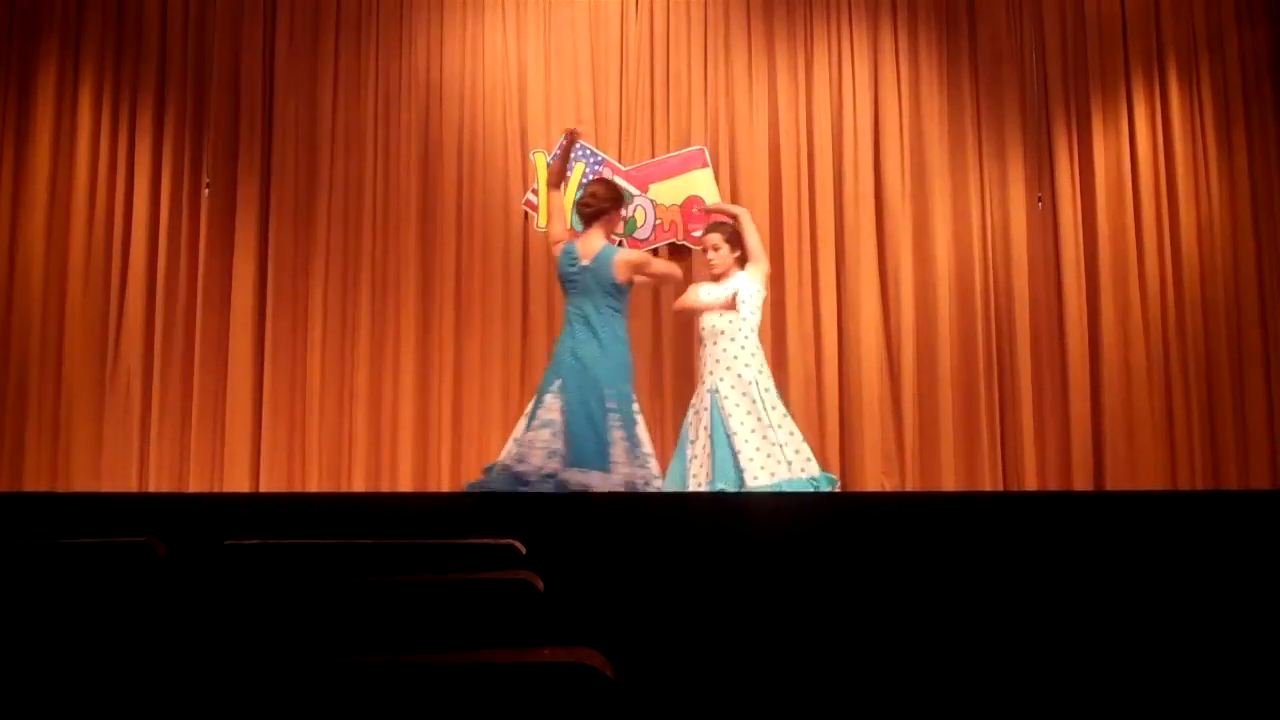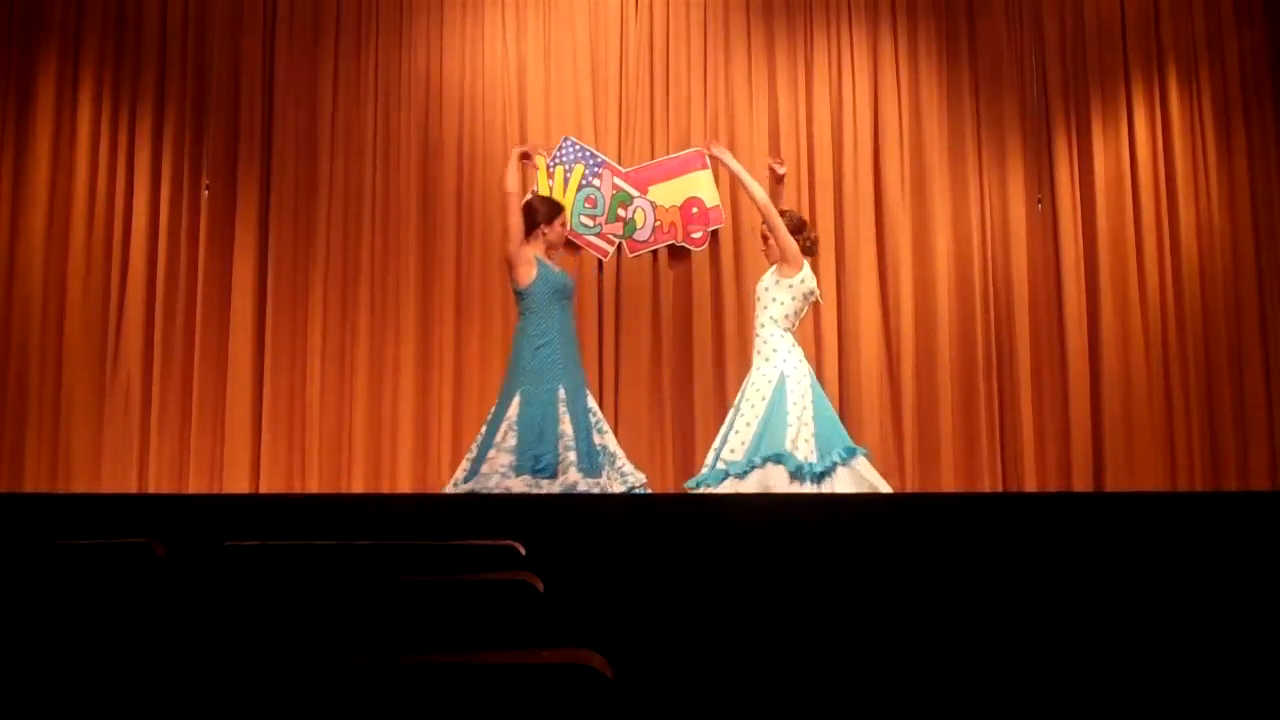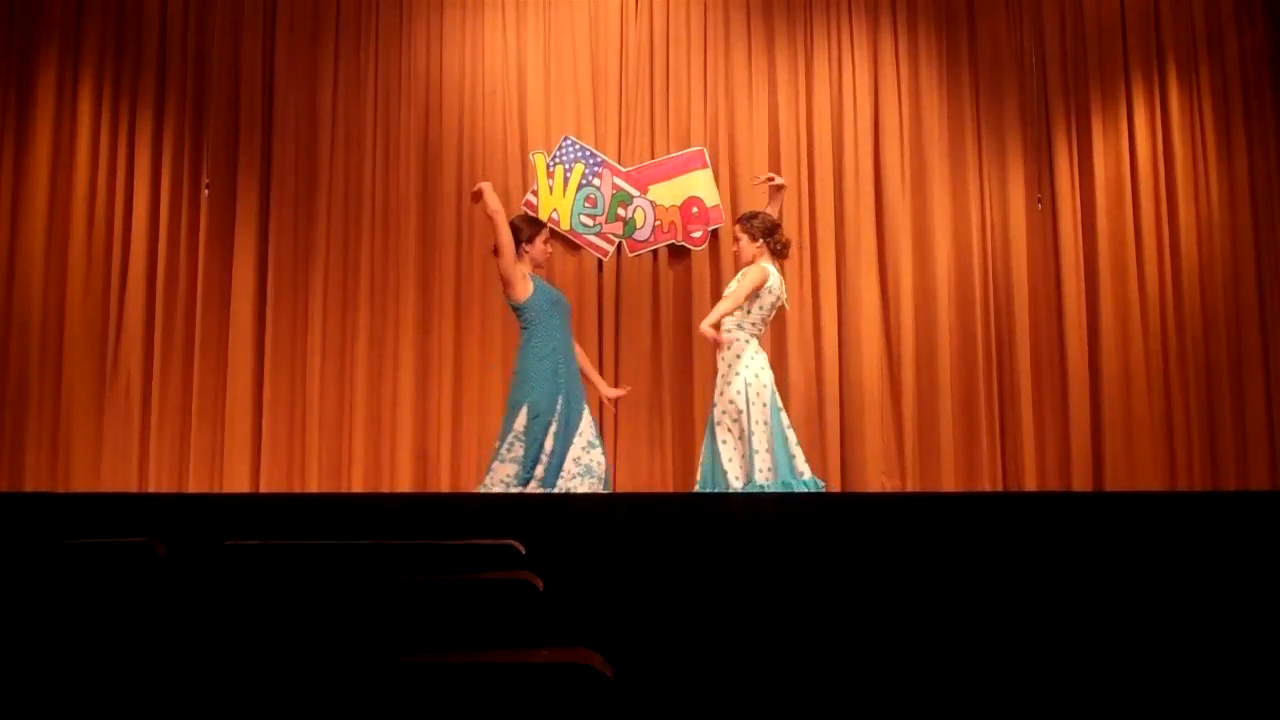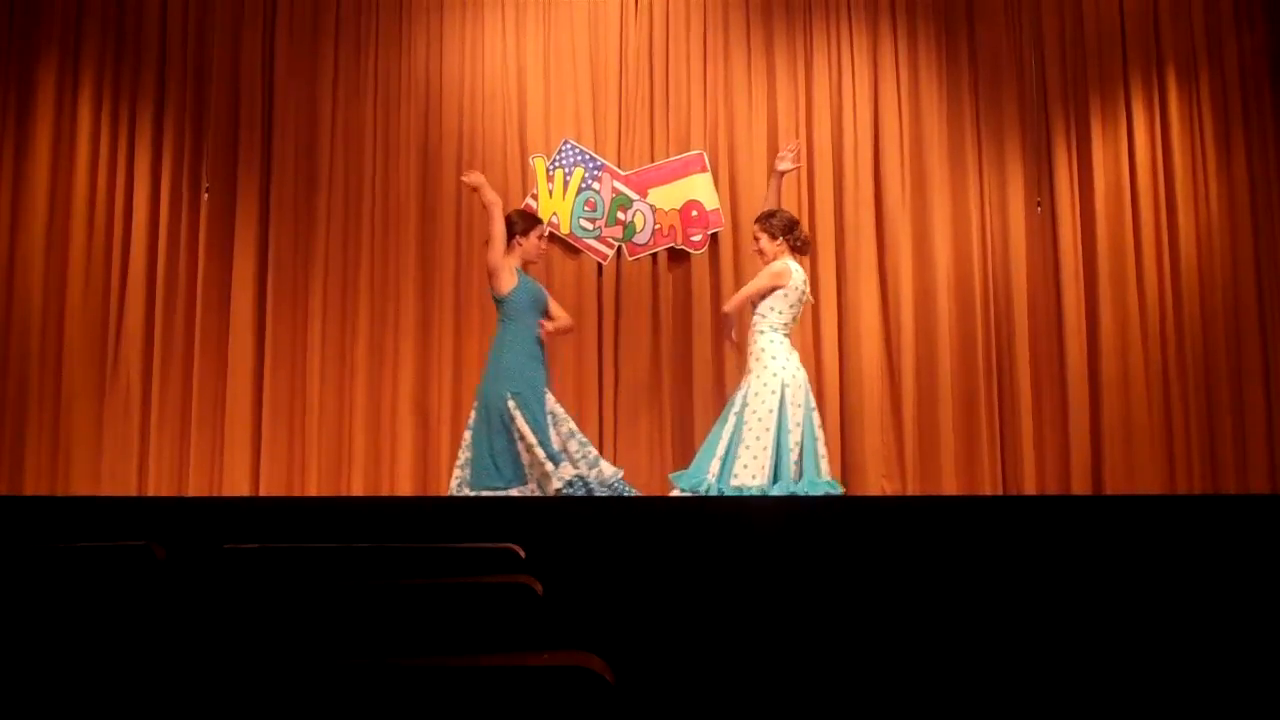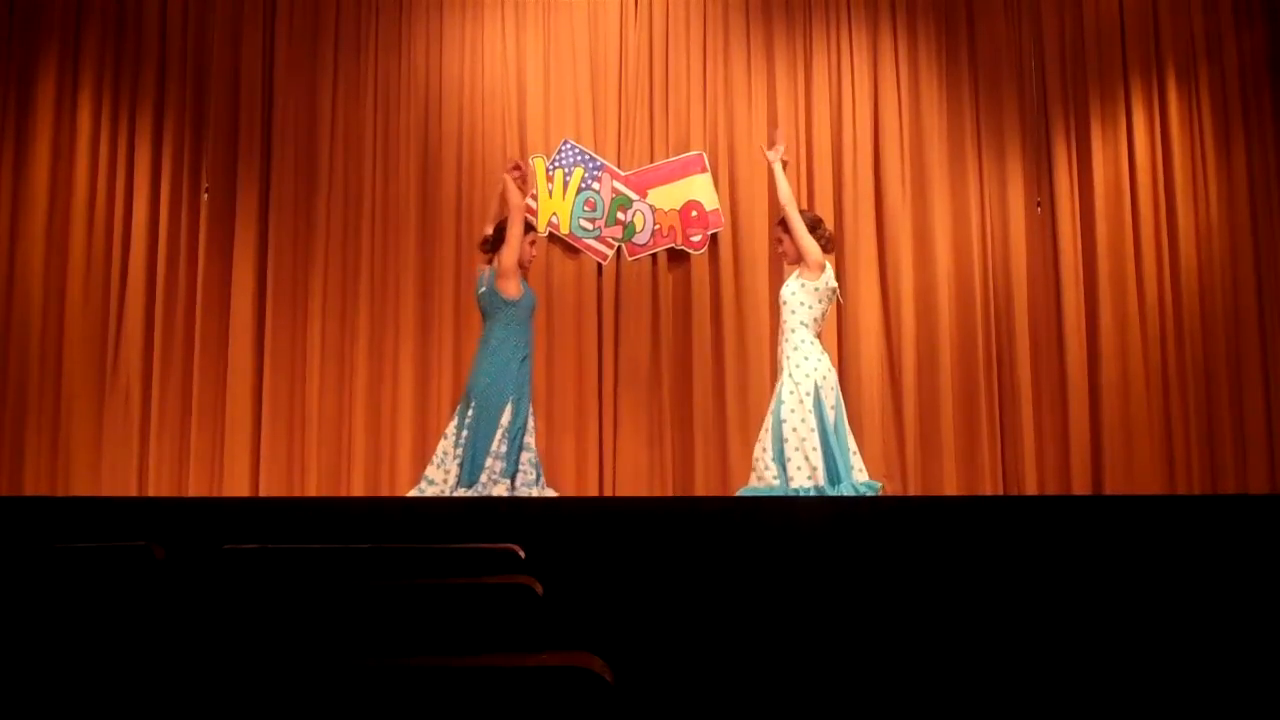
dt=0.7s
person 1, frame 1
left shoulder: (561, 248)
right shoulder: (624, 258)
left elbow: (554, 187)
right elbow: (675, 274)
left wrist: (567, 149)
right wrist: (639, 274)
left hip: (569, 358)
right hip: (609, 362)
left knee: (557, 444)
right knee: (609, 446)
person 1, frame 2
left shoulder: (547, 265)
right shoulder: (522, 259)
right elbow: (512, 196)
right wrist: (516, 158)
left hip: (561, 374)
right hip: (535, 371)
left knee: (573, 455)
right knee: (530, 458)
person 1, frame 3
left shoulder: (542, 289)
right shoulder: (516, 278)
left elbow: (566, 341)
right elbow: (496, 215)
left wrist: (601, 385)
right wrist: (487, 191)
left hip: (564, 390)
right hip: (537, 386)
left knee: (578, 470)
right knee: (528, 467)
person 1, frame 4
left shoulder: (530, 284)
right shoulder: (501, 271)
left elbow: (566, 319)
right elbow: (494, 205)
left wrist: (554, 326)
right wrist: (480, 185)
left hip: (528, 383)
right hip: (512, 384)
left knee: (523, 465)
right knee: (554, 457)
person 1, frame 5
left shoulder: (486, 275)
right shoulder: (504, 275)
left elbow: (494, 230)
right elbow: (516, 213)
left wrist: (511, 184)
right wrist: (510, 182)
left hip: (491, 384)
right hip: (501, 386)
left knee: (482, 468)
right knee: (490, 470)
person 2, frame 1
left shoulder: (755, 276)
right shoulder: (701, 290)
left elbow: (743, 214)
right elbow: (680, 304)
left wrist: (719, 209)
right wrist: (716, 302)
left hip: (751, 378)
right hip: (713, 384)
left knee: (769, 456)
right knee: (714, 466)
person 2, frame 2
left shoulder: (794, 264)
right shoulder: (791, 271)
left elbow: (767, 208)
right elbow: (777, 217)
left wrist: (730, 162)
right wrist: (777, 182)
left hip: (778, 367)
right hip: (774, 368)
left knee: (763, 449)
right knee: (765, 452)
person 2, frame 3
left shoulder: (759, 271)
right shoulder: (767, 271)
left elbow: (737, 296)
right elbow: (765, 225)
left wrist: (710, 320)
right wrist: (777, 193)
left hip: (743, 371)
right hip: (744, 368)
left knee: (753, 460)
right knee: (745, 460)
person 2, frame 4
left shoulder: (780, 270)
right shoulder: (788, 269)
left elbow: (729, 307)
right elbow: (771, 220)
left wrist: (731, 331)
right wrist: (777, 176)
left hip: (773, 371)
right hip: (772, 371)
left knee: (759, 459)
right knee: (773, 460)
person 2, frame 5
left shoulder: (816, 264)
right shoulder: (808, 271)
left elbow: (790, 209)
right elbow: (789, 215)
left wrist: (774, 167)
right wrist: (776, 170)
left hip: (804, 372)
right hip: (803, 370)
left knee: (803, 462)
right knee: (809, 461)
